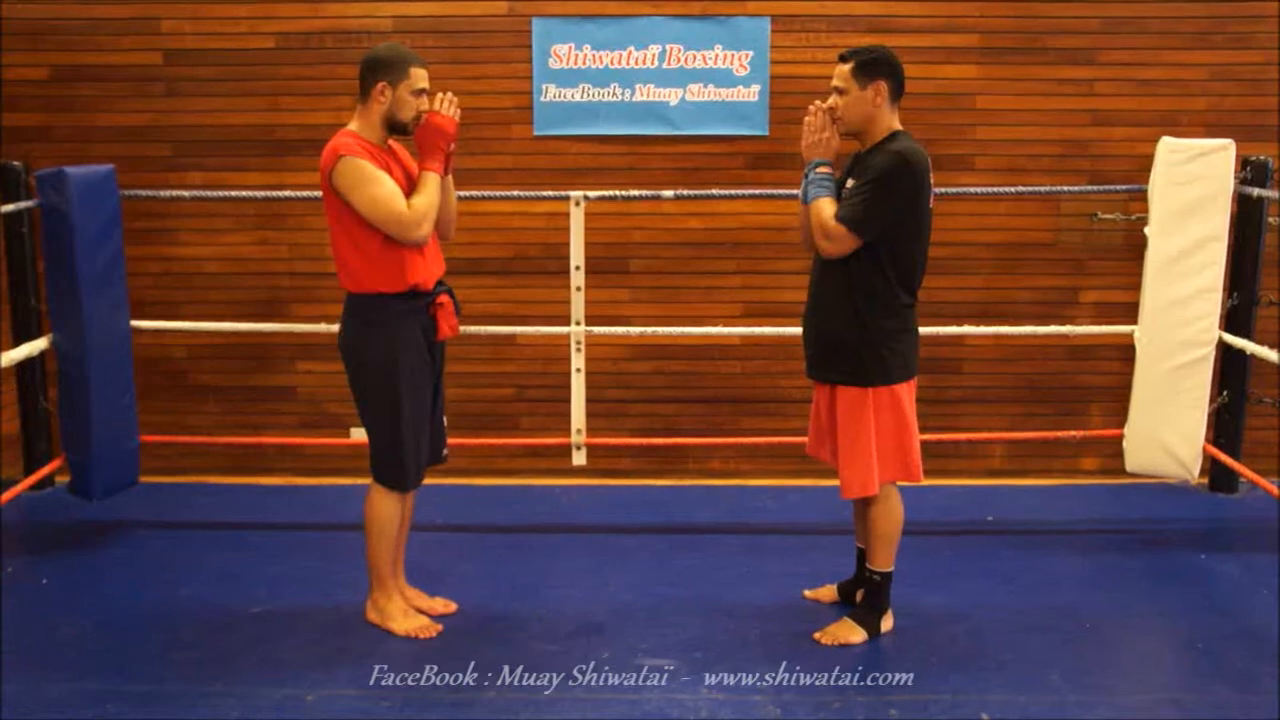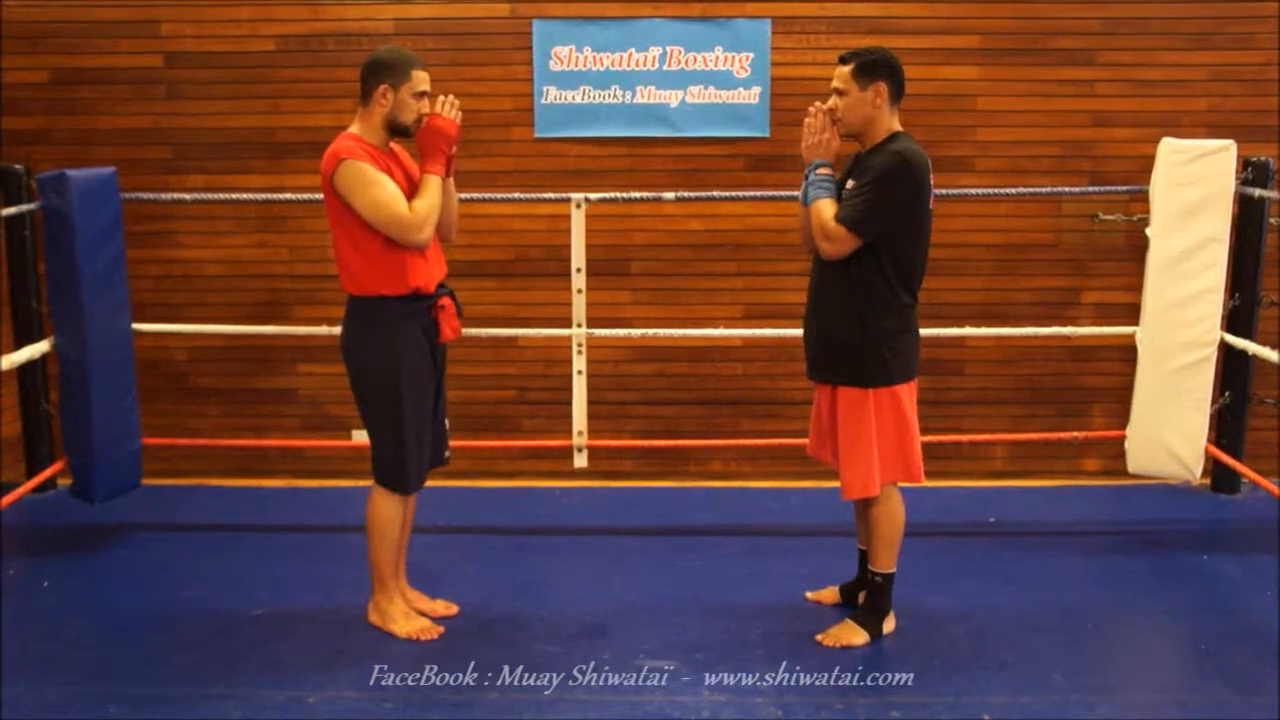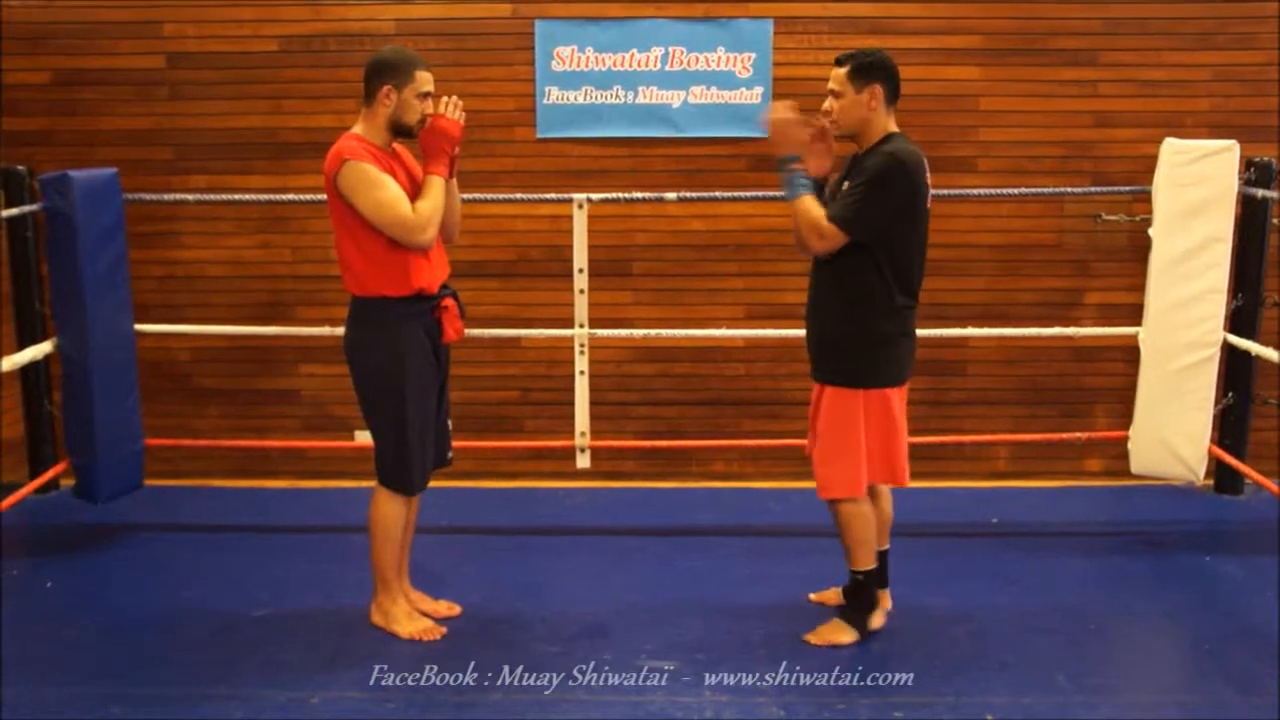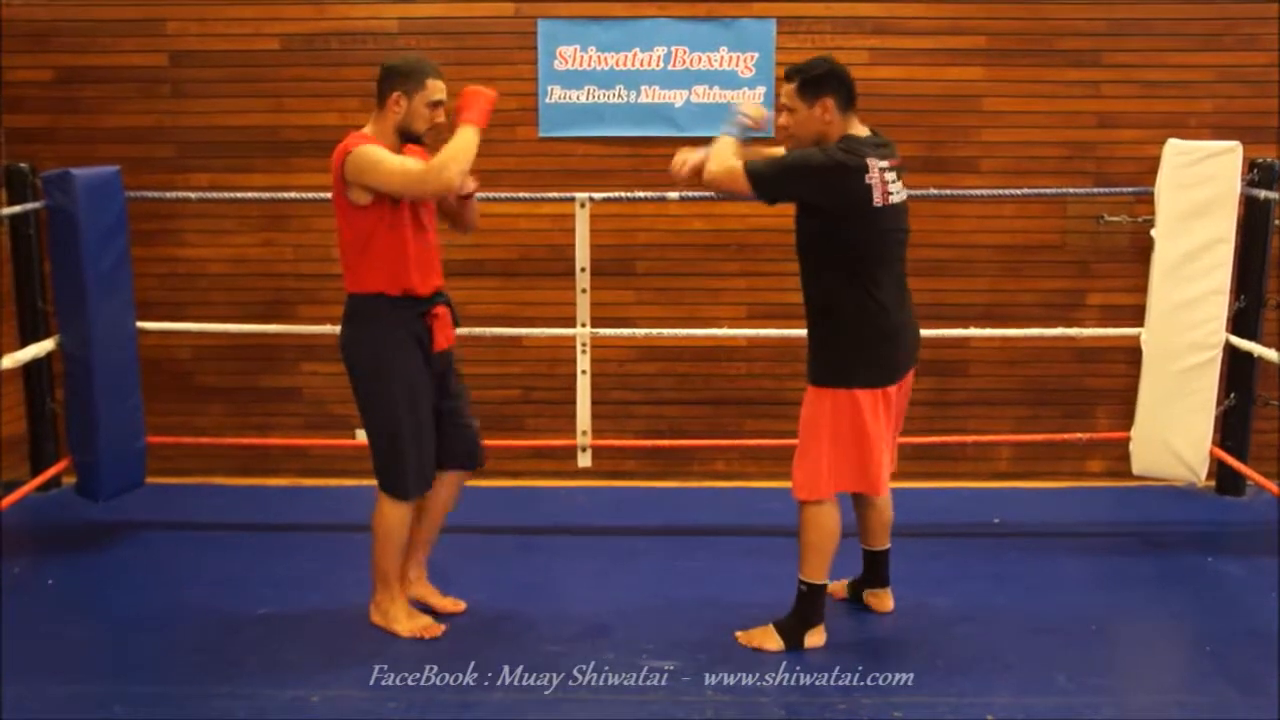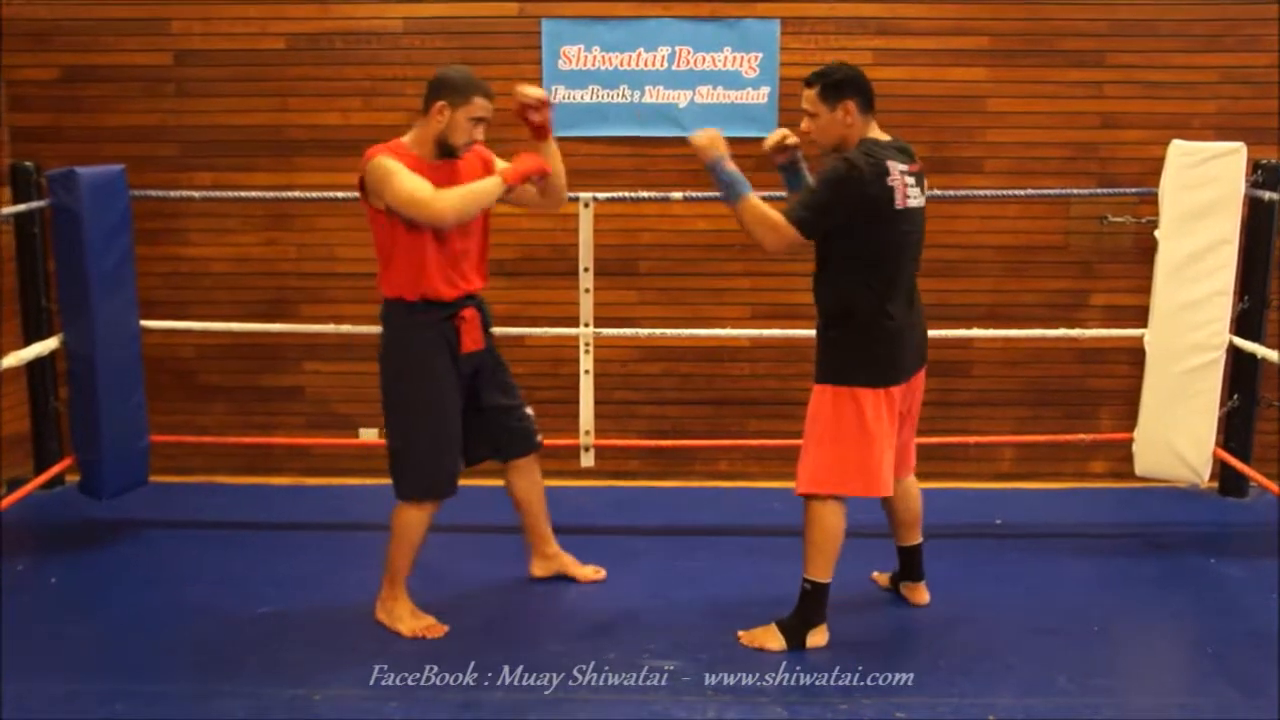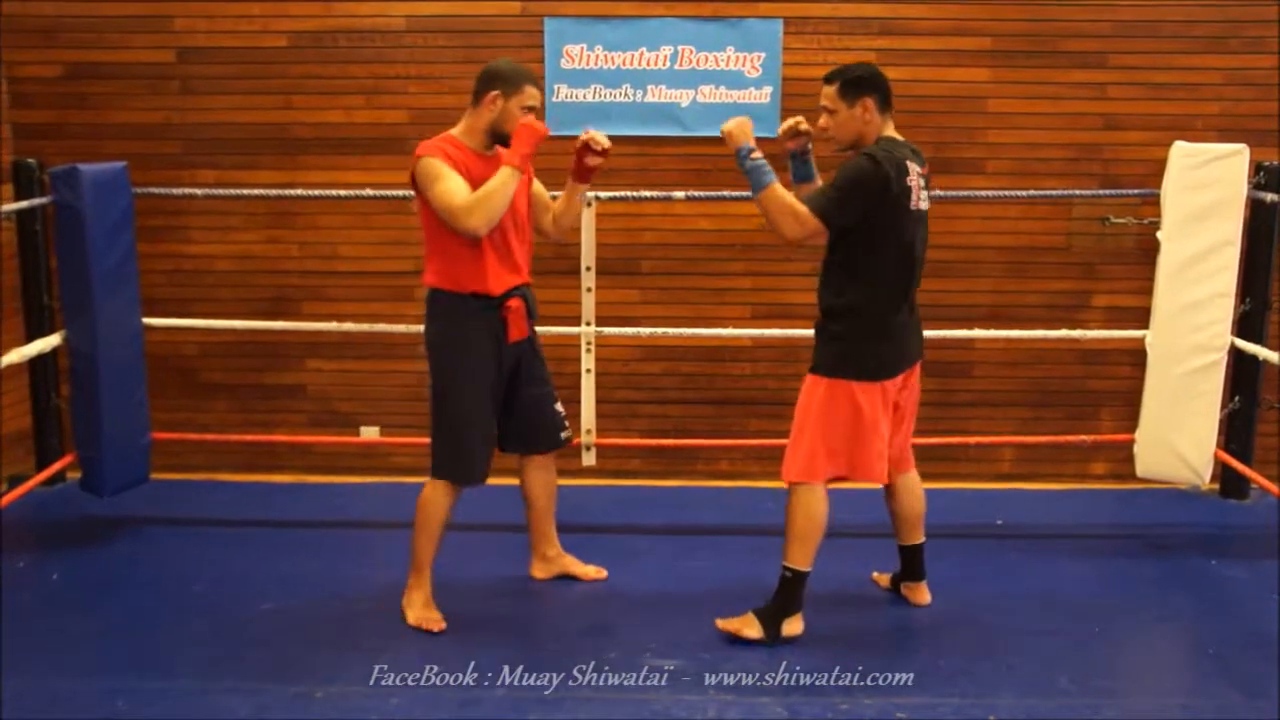
dt=0.4s
person 1, frame 1
left shoulder: (899, 162)
right shoulder: (865, 161)
left elbow: (831, 240)
right elbow: (811, 238)
left wrist: (819, 165)
right wrist: (815, 165)
left hip: (874, 353)
right hip: (846, 347)
left knee: (876, 479)
right knee: (859, 475)
left ankle: (875, 608)
right ankle: (861, 579)
person 1, frame 2
left shoulder: (899, 163)
right shoulder: (865, 162)
left elbow: (833, 241)
right elbow: (811, 239)
left wrist: (819, 168)
right wrist: (816, 166)
left hip: (875, 353)
right hip: (846, 347)
left knee: (878, 480)
right knee: (860, 477)
left ankle: (879, 609)
right ankle: (863, 581)
person 1, frame 3
left shoulder: (894, 164)
right shoulder: (866, 162)
left elbow: (820, 238)
right elbow: (814, 238)
left wrist: (793, 164)
right wrist: (815, 171)
left hip: (869, 354)
right hip: (848, 347)
left knee: (848, 481)
right knee: (863, 478)
left ankle: (863, 606)
right ankle: (872, 584)
person 1, frame 4
left shoulder: (829, 167)
right shoulder: (879, 156)
left elbow: (723, 176)
right elbow: (781, 164)
left wrist: (736, 131)
right wrist: (708, 156)
left hip: (851, 356)
right hip: (892, 345)
left knee: (818, 485)
right knee: (869, 472)
left ankle: (806, 620)
right ankle: (876, 582)
person 1, frame 5
left shoulder: (852, 172)
right shoulder: (904, 162)
left elbow: (775, 235)
right elbow: (826, 212)
left wrist: (720, 165)
right wrist: (791, 165)
left hip: (858, 358)
right hip: (902, 348)
left knee: (823, 484)
right knee: (894, 467)
left ankle: (809, 619)
right ankle: (910, 577)
person 1, frame 6
left shoulder: (871, 167)
right shoulder: (907, 164)
left elbow: (797, 227)
right elbow: (823, 211)
left wrist: (748, 156)
right wrist: (799, 157)
left hip: (854, 351)
right hip: (897, 344)
left knee: (807, 471)
right knee: (896, 461)
left ankle: (784, 609)
right ankle: (913, 577)
person 2, frame 1
left shoulder: (394, 150)
right shoulder: (349, 157)
left elbow: (443, 229)
right elbow: (413, 228)
left wrist: (441, 156)
right wrist: (433, 155)
left hip: (418, 316)
right hip: (383, 322)
left knee: (413, 463)
right knee: (394, 468)
left ankle: (397, 583)
right ankle: (381, 599)
person 2, frame 2
left shoulder: (395, 153)
right shoulder: (350, 160)
left elbow: (444, 231)
right elbow: (415, 231)
left wrist: (442, 158)
right wrist: (434, 159)
left hip: (420, 318)
right hip: (385, 325)
left knee: (415, 465)
right knee: (395, 470)
left ankle: (399, 585)
right ankle: (383, 600)
person 2, frame 3
left shoulder: (399, 153)
right shoulder: (354, 161)
left elbow: (447, 233)
right elbow: (418, 232)
left wrist: (446, 159)
right wrist: (436, 159)
left hip: (423, 319)
right hip: (388, 326)
left knee: (418, 465)
right knee: (400, 471)
left ankle: (401, 586)
right ankle: (385, 602)
person 2, frame 4
left shoulder: (411, 157)
right shoulder: (360, 155)
left elbow: (461, 218)
right elbow: (439, 178)
left wrist: (463, 186)
right wrist: (475, 116)
left hip: (423, 322)
right hip: (382, 327)
left knee: (456, 457)
right knee: (404, 475)
left ankle: (412, 576)
right ankle: (386, 600)
person 2, frame 5
left shoulder: (472, 160)
right shoulder: (384, 165)
left elbow: (550, 199)
right elbow: (441, 211)
left wrist: (541, 131)
right wrist: (509, 176)
left hip: (467, 323)
right hip: (417, 331)
left knee: (520, 443)
right knee: (426, 479)
left ankle: (546, 554)
right ankle: (392, 598)
person 2, frame 6
left shoulder: (511, 156)
right shoulder: (435, 157)
left elbow: (555, 227)
right elbow: (473, 220)
left wrist: (580, 174)
right wrist: (517, 158)
left hip: (514, 314)
right hip: (462, 319)
left knee: (542, 442)
right knee: (454, 464)
left ankle: (546, 553)
right ankle: (418, 586)
